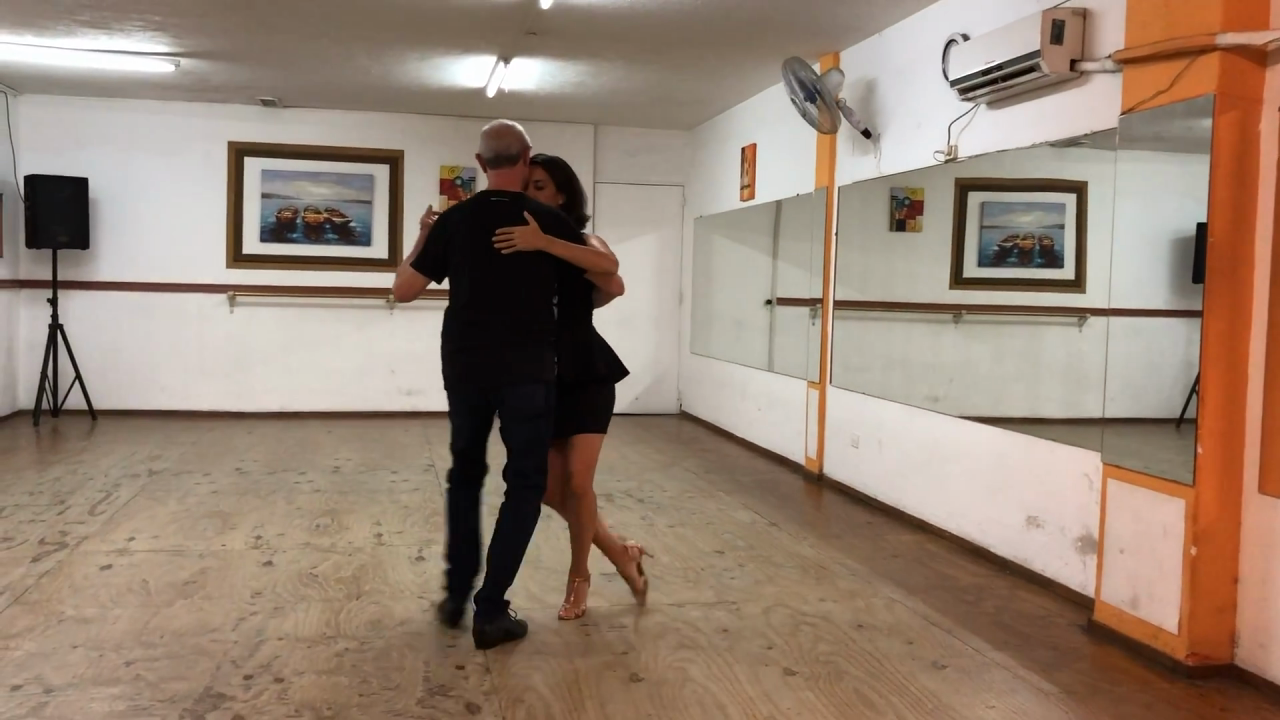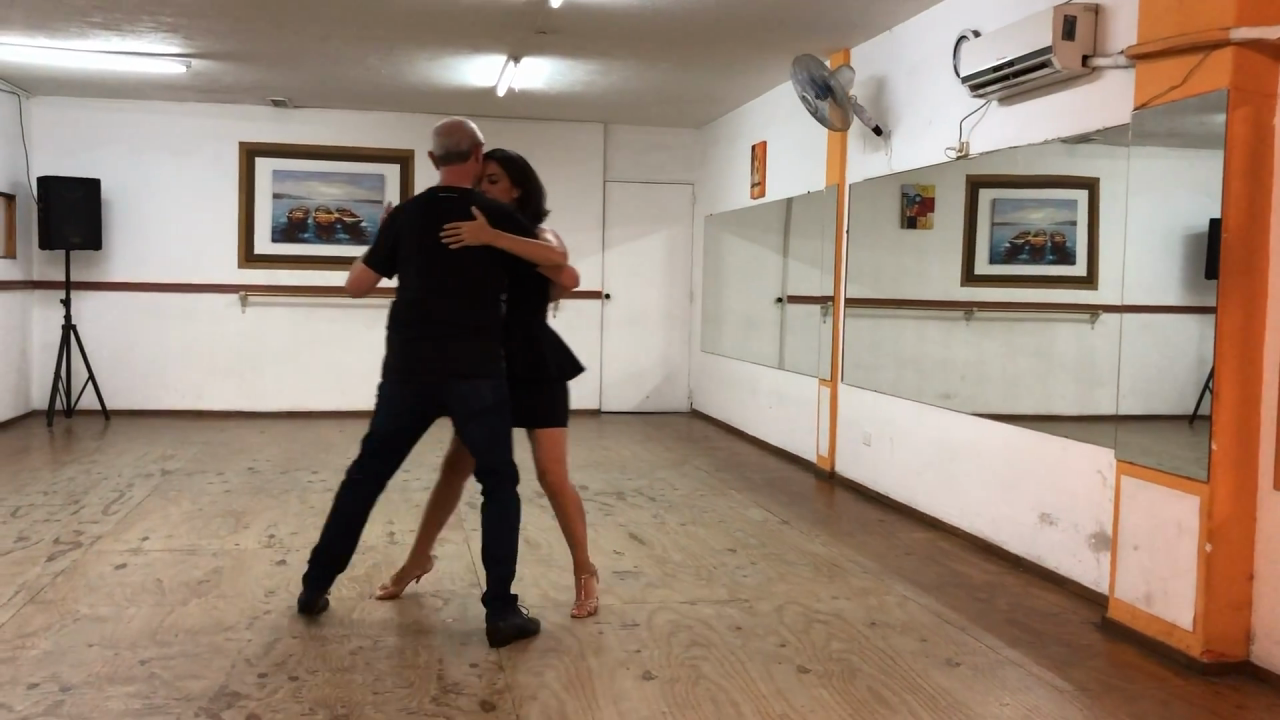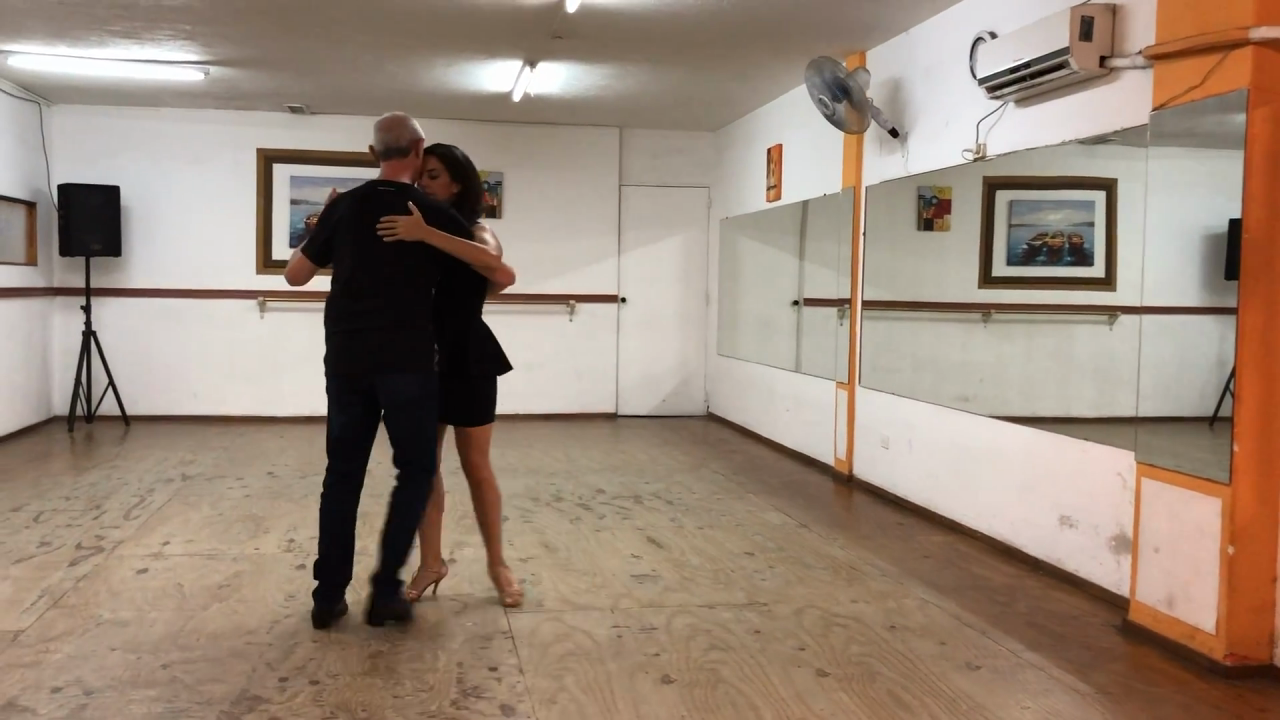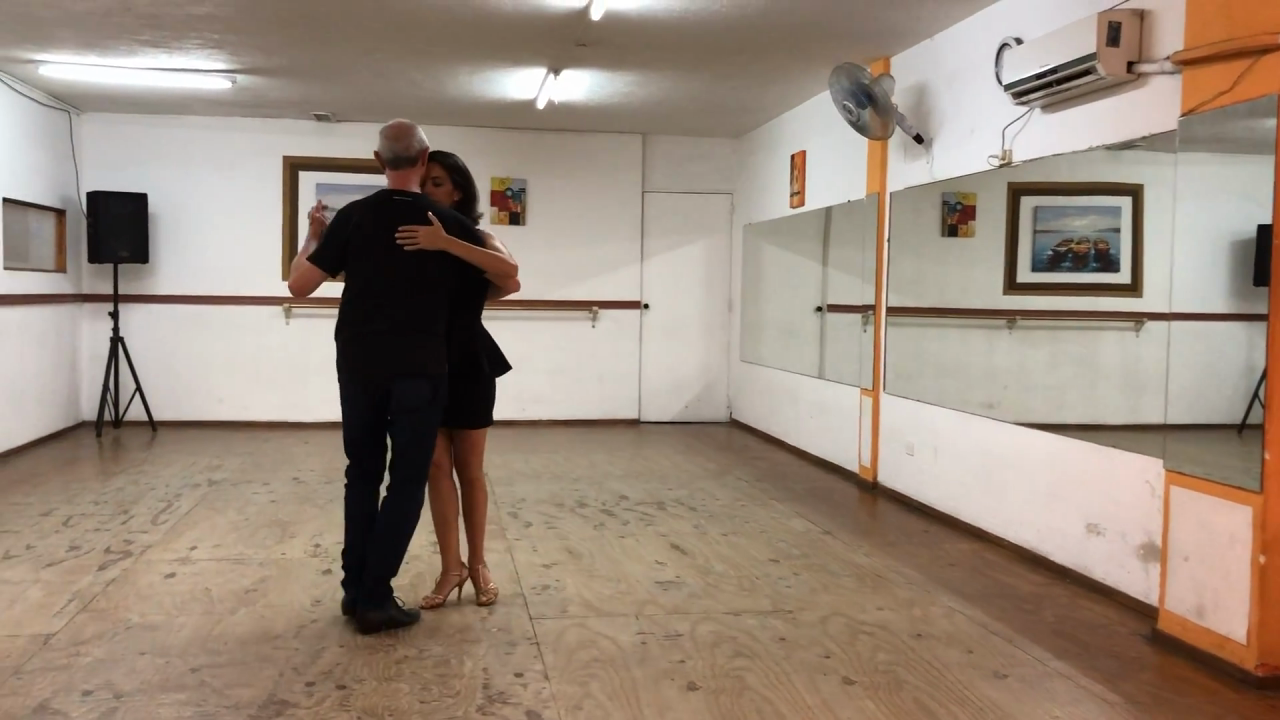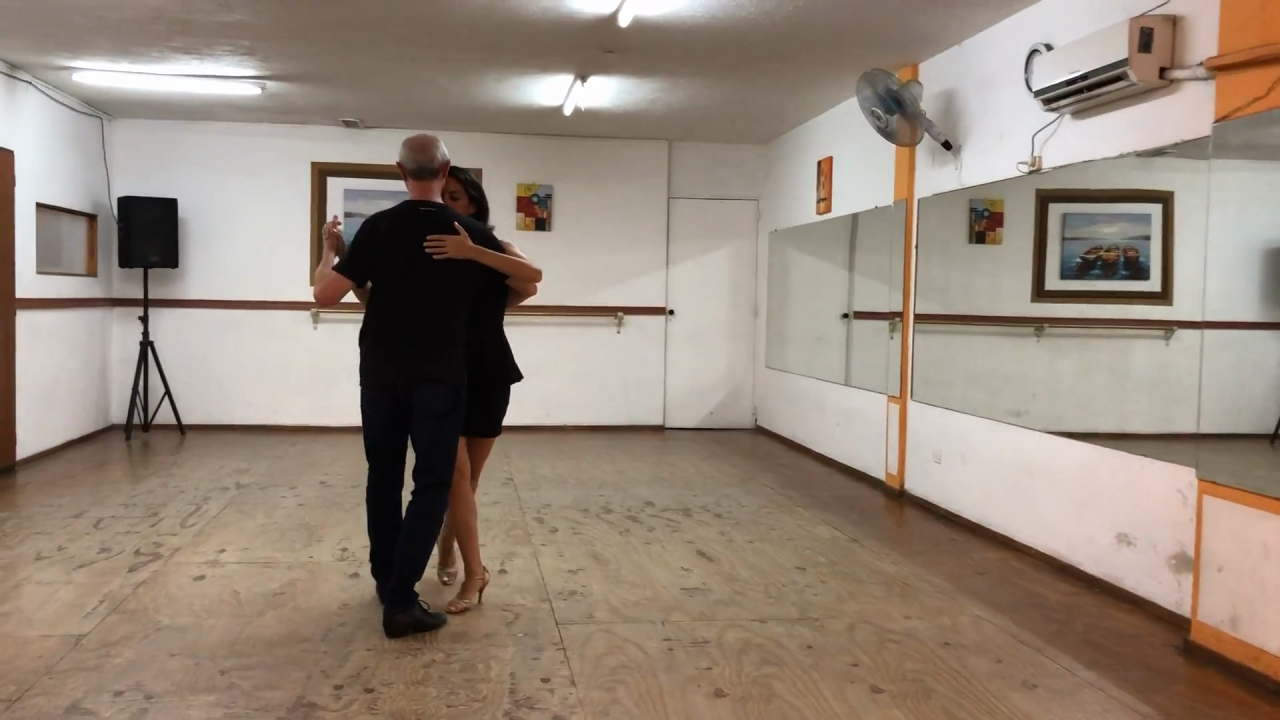
dt=0.4s
person 1, frame 1
left shoulder: (455, 221)
right shoulder: (550, 223)
left elbow: (403, 290)
right elbow: (608, 275)
left wrist: (421, 240)
left hip: (465, 372)
right hip: (527, 375)
left knee: (465, 477)
right knee: (525, 485)
left ankle: (457, 593)
right ankle: (490, 610)
person 1, frame 2
left shoulder: (405, 216)
right shoulder: (500, 219)
left elbow: (356, 284)
left wrist: (380, 244)
left hip: (408, 371)
right hip: (474, 372)
left knee: (367, 472)
right knee: (498, 484)
left ankle: (315, 585)
right ankle: (501, 608)
person 1, frame 3
left shoulder: (343, 207)
right shoulder: (437, 215)
left elbow: (295, 275)
left hip: (346, 361)
right hip: (407, 363)
left knee: (342, 473)
right knee: (417, 470)
left ankle: (328, 595)
right ankle: (386, 588)
person 1, frame 4
left shoulder: (353, 217)
right shoulder: (449, 224)
left elbow: (298, 285)
left wrist: (313, 238)
right wrist: (481, 239)
left hip: (359, 367)
right hip: (418, 370)
left knee: (362, 473)
right knee: (407, 480)
left ankle: (355, 589)
right ankle: (375, 598)
person 1, frame 5
left shoulder: (380, 227)
right shoulder: (472, 234)
left elbow: (326, 294)
left wrist: (330, 251)
left hip: (381, 374)
right hip: (438, 377)
left knee: (384, 475)
right knee: (432, 484)
left ankle: (387, 580)
right ankle: (401, 601)
person 2, frame 1
left shoulder: (582, 243)
right shoulder: (514, 246)
left elbow: (609, 270)
left wrist: (544, 243)
left hip: (587, 374)
left knee: (577, 481)
right knee: (546, 486)
left ankle: (580, 577)
right ankle: (619, 549)
person 2, frame 2
left shoulder: (541, 239)
right shoulder: (471, 242)
left elbow: (559, 266)
left wrist: (491, 237)
left hip: (536, 367)
left knee: (553, 477)
right knee: (455, 468)
left ankle: (584, 572)
right ankle: (418, 559)
person 2, frame 3
left shoulder: (474, 232)
right shoulder: (410, 234)
left elbow: (494, 265)
left wrist: (426, 234)
left hip: (468, 360)
left knee: (476, 465)
left ankle: (497, 562)
right ankle: (430, 562)
person 2, frame 4
left shoulder: (474, 239)
right shoulder: (413, 240)
left elbow: (509, 274)
left wrist: (442, 243)
left hip: (468, 364)
left knee: (467, 467)
right knee: (436, 466)
left ankle: (475, 563)
right ankle: (452, 568)
person 2, frame 5
right shoulder: (423, 254)
left elbow: (532, 277)
left wrist: (472, 252)
left hip: (488, 374)
left knee: (469, 474)
right knee: (456, 471)
left ankle: (448, 548)
right ankle: (474, 570)
